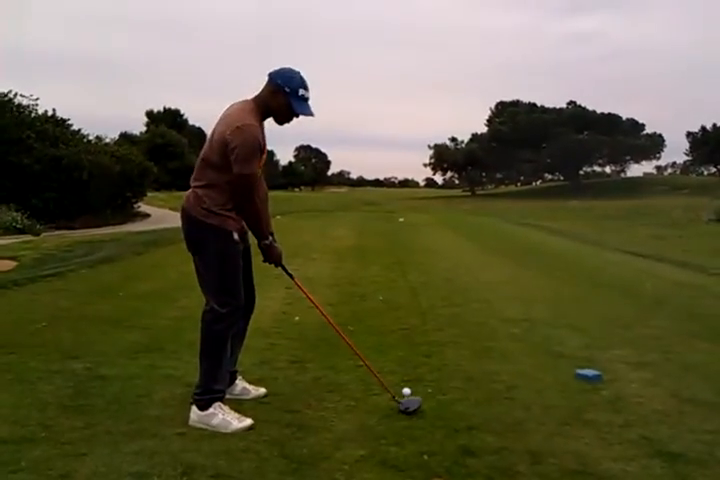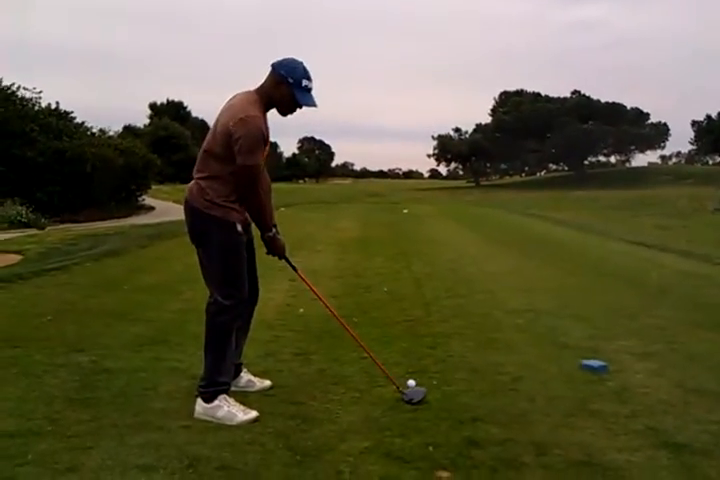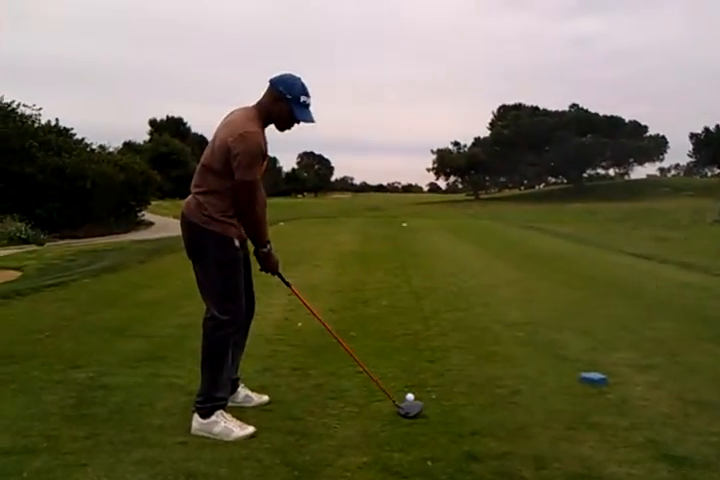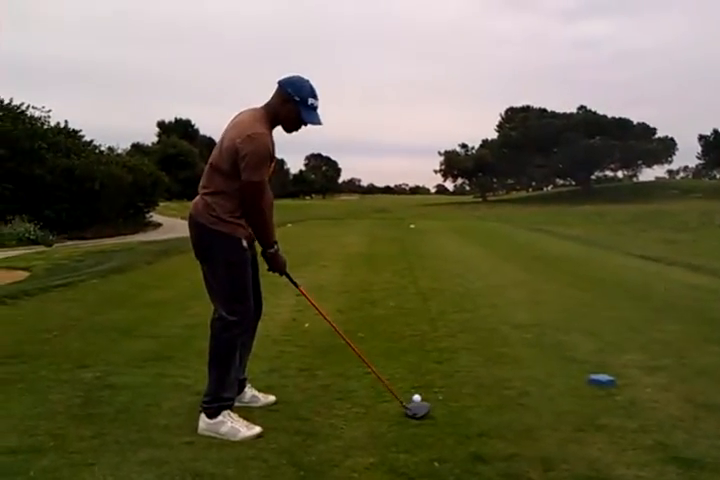
dt=0.3s
person 1, frame 1
left shoulder: (248, 115)
right shoulder: (246, 131)
left elbow: (256, 184)
right elbow: (246, 197)
left wrist: (267, 234)
right wrist: (266, 241)
left hip: (225, 220)
right hip: (210, 222)
left knee: (242, 302)
right knee: (224, 308)
left ankle: (225, 378)
right ankle: (205, 405)
person 1, frame 2
left shoulder: (249, 105)
right shoulder: (250, 122)
left elbow: (259, 177)
right elbow: (250, 189)
left wrist: (269, 226)
right wrist: (269, 233)
left hip: (227, 211)
right hip: (214, 214)
left knee: (246, 294)
right knee: (228, 300)
left ankle: (230, 371)
right ankle: (210, 397)
person 1, frame 3
left shoulder: (247, 120)
right shoulder: (249, 137)
left elbow: (254, 193)
right elbow: (247, 204)
left wrist: (263, 243)
right wrist: (263, 249)
left hip: (222, 226)
right hip: (210, 228)
left knee: (242, 309)
right knee: (225, 315)
left ankle: (228, 386)
right ankle: (208, 413)
person 1, frame 4
left shoulder: (254, 120)
right shoulder: (257, 139)
left elbow: (261, 195)
right elbow: (255, 205)
left wrist: (268, 243)
right wrist: (271, 249)
left hip: (229, 225)
right hip: (219, 229)
left knee: (249, 310)
right knee: (233, 315)
left ankle: (234, 386)
right ankle: (214, 412)
